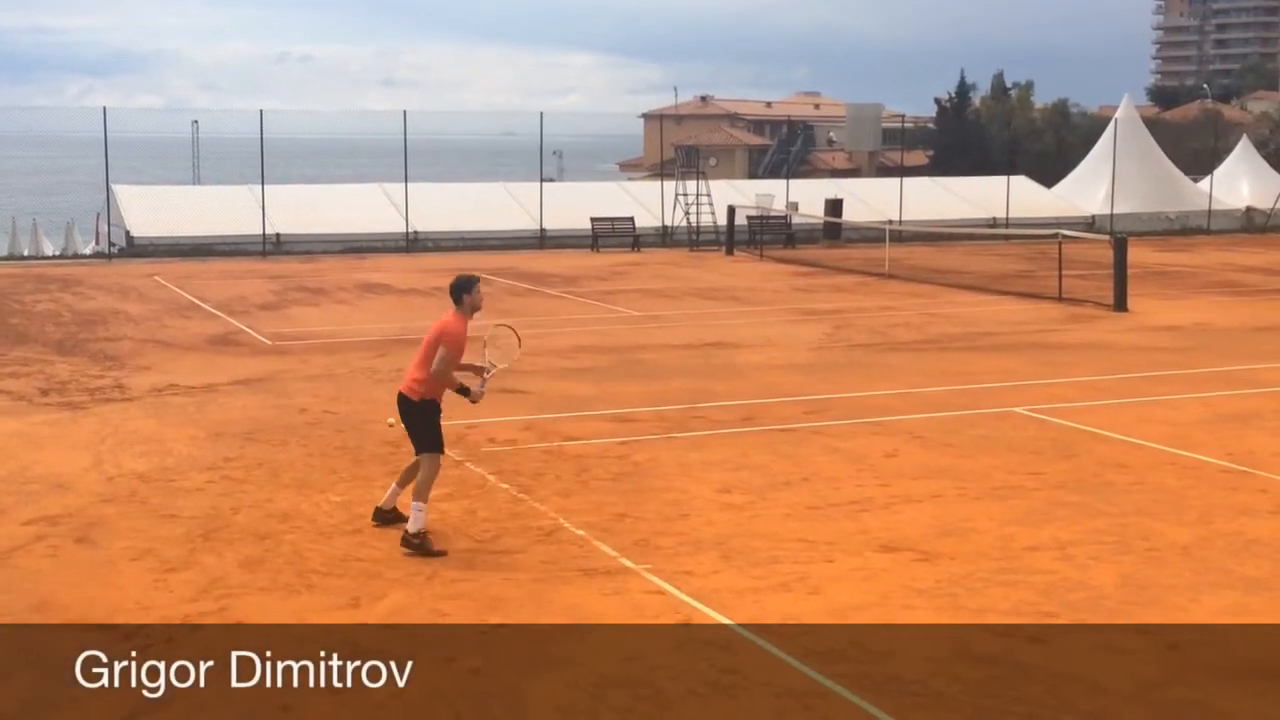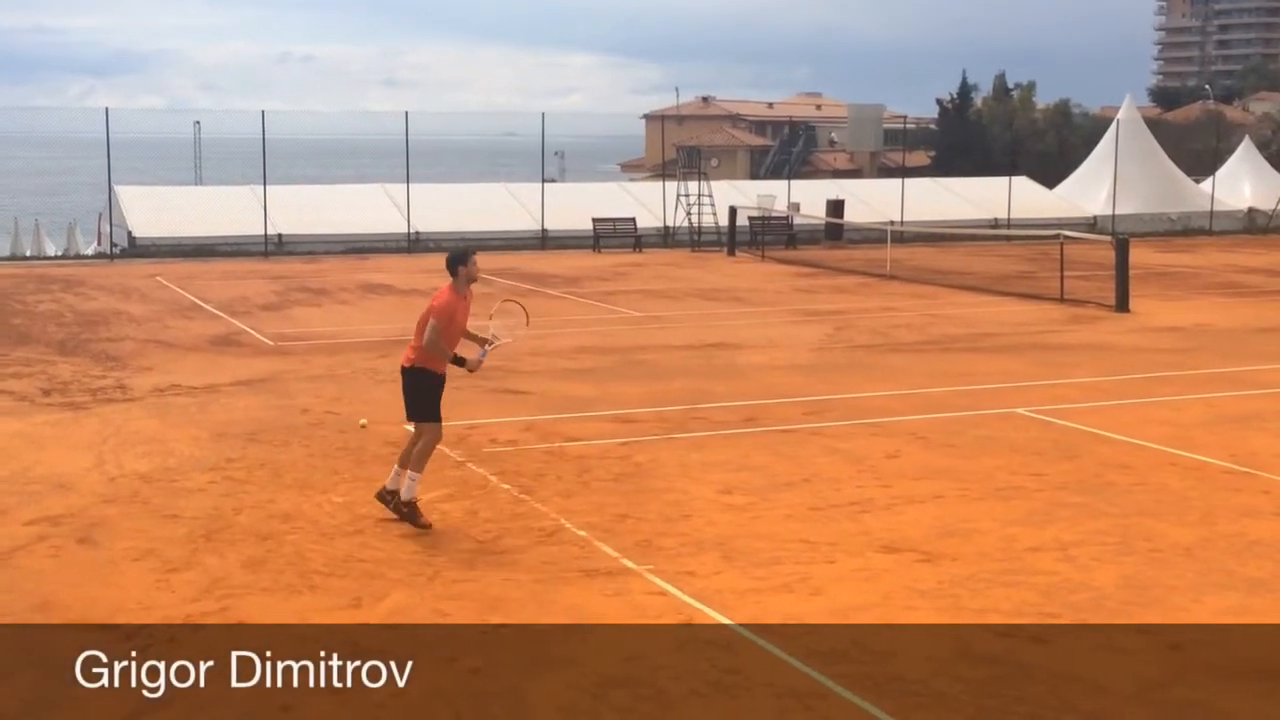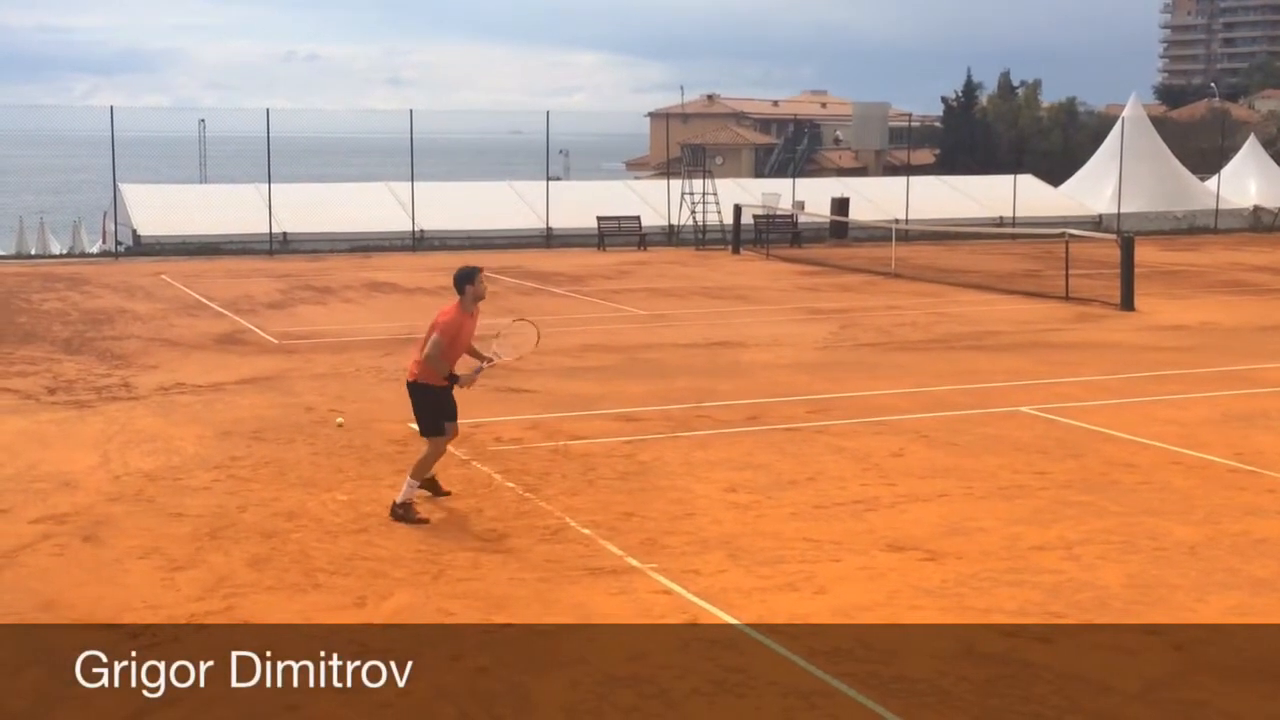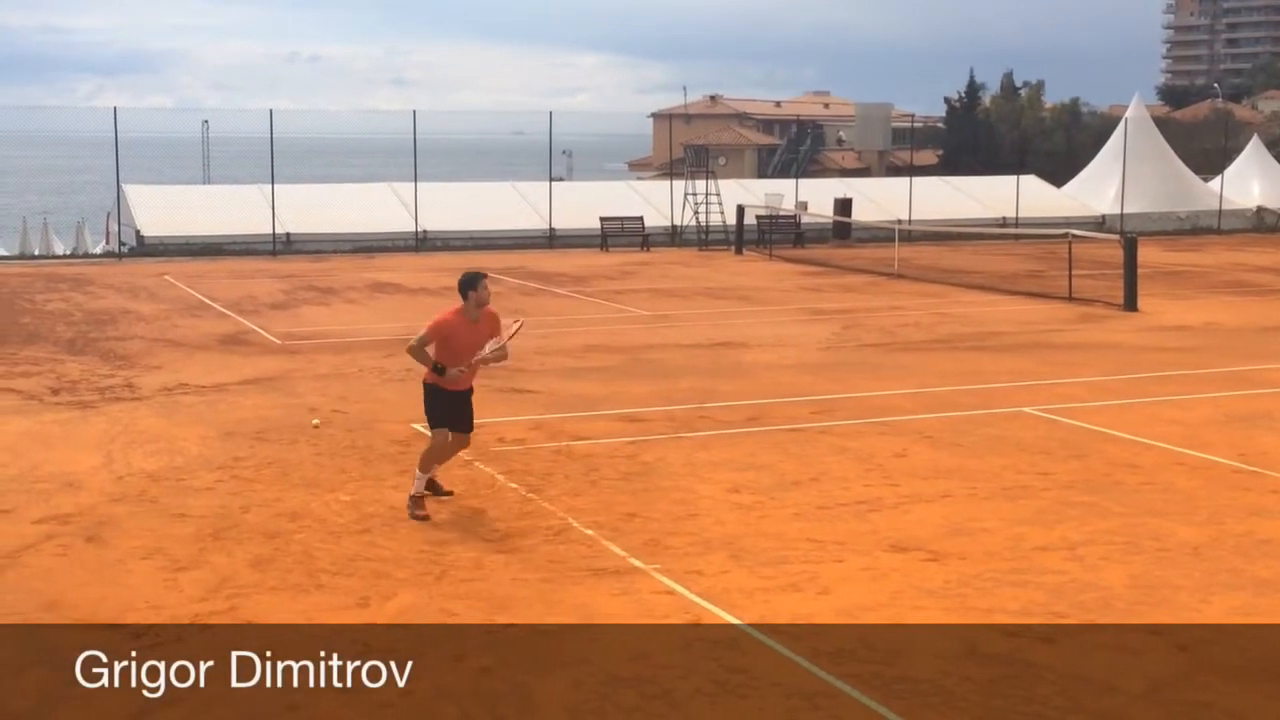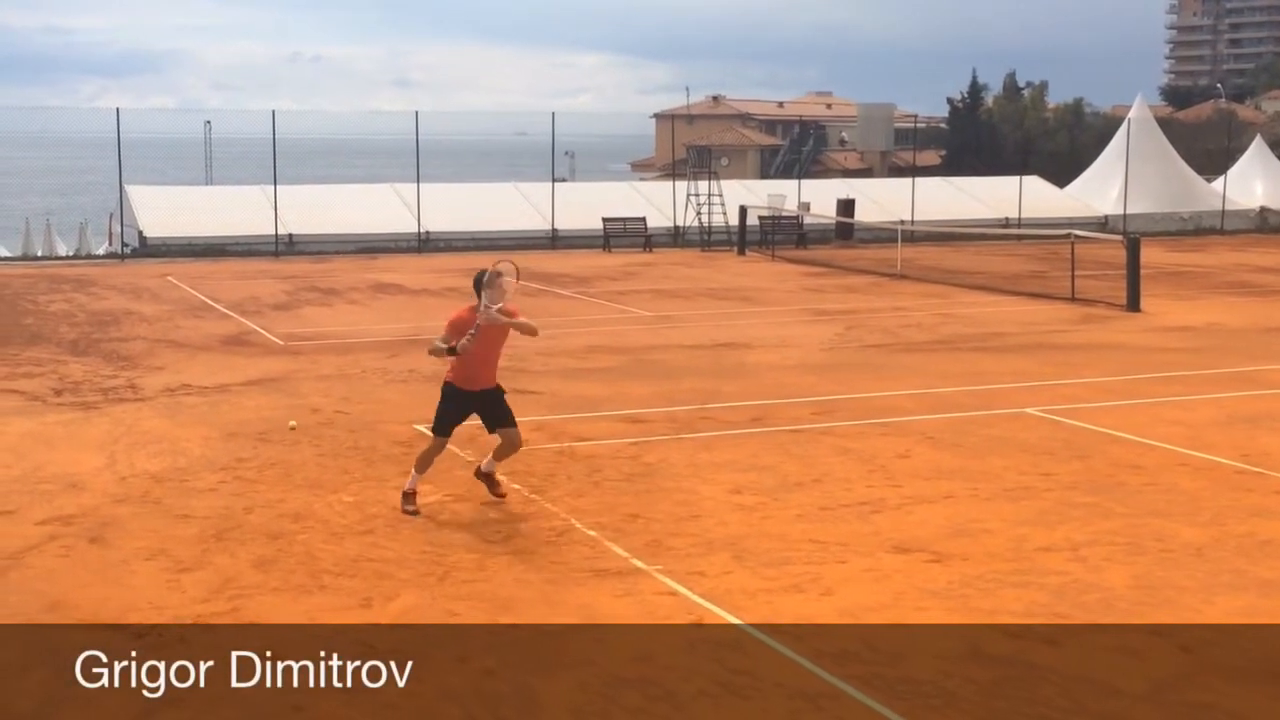
dt=0.2s
person 1, frame 1
left shoulder: (455, 322)
right shoulder: (455, 328)
right elbow: (438, 372)
left wrist: (472, 368)
right wrist: (467, 392)
left hip: (418, 397)
right hip: (419, 400)
left knee: (425, 461)
right knee: (431, 464)
left ankle: (386, 508)
right ankle: (415, 534)
person 1, frame 2
left shoulder: (465, 294)
right shoulder: (446, 300)
right elbow: (429, 342)
left wrist: (477, 339)
right wrist: (463, 361)
left hip: (434, 370)
right hip: (419, 369)
left knee: (423, 435)
right knee: (430, 434)
left ankle: (390, 490)
right ankle: (406, 500)
person 1, frame 3
left shoulder: (473, 311)
right shoulder: (450, 318)
right elbow: (429, 357)
left wrist: (480, 357)
right wrist: (455, 378)
left hip: (442, 383)
right hip: (423, 382)
left knee: (451, 432)
right knee: (437, 445)
left ankle: (425, 477)
right ankle: (402, 503)
person 1, frame 4
left shoulder: (490, 317)
right shoulder: (446, 321)
left elbow: (503, 352)
right elbow: (412, 346)
left wrist: (487, 359)
right wrist: (441, 371)
left hip: (463, 388)
right hip: (437, 387)
left knee: (460, 442)
right knee: (439, 441)
left ankle: (427, 476)
right ankle: (416, 495)
person 1, frame 5
left shoulder: (507, 314)
right shoulder: (462, 318)
left elbow: (533, 330)
right elbow: (433, 349)
left wrist: (503, 321)
right wrist: (455, 349)
left hip: (488, 388)
right hip: (457, 389)
left knee: (514, 440)
right knee: (437, 445)
left ankle: (486, 470)
right ankle: (409, 491)
